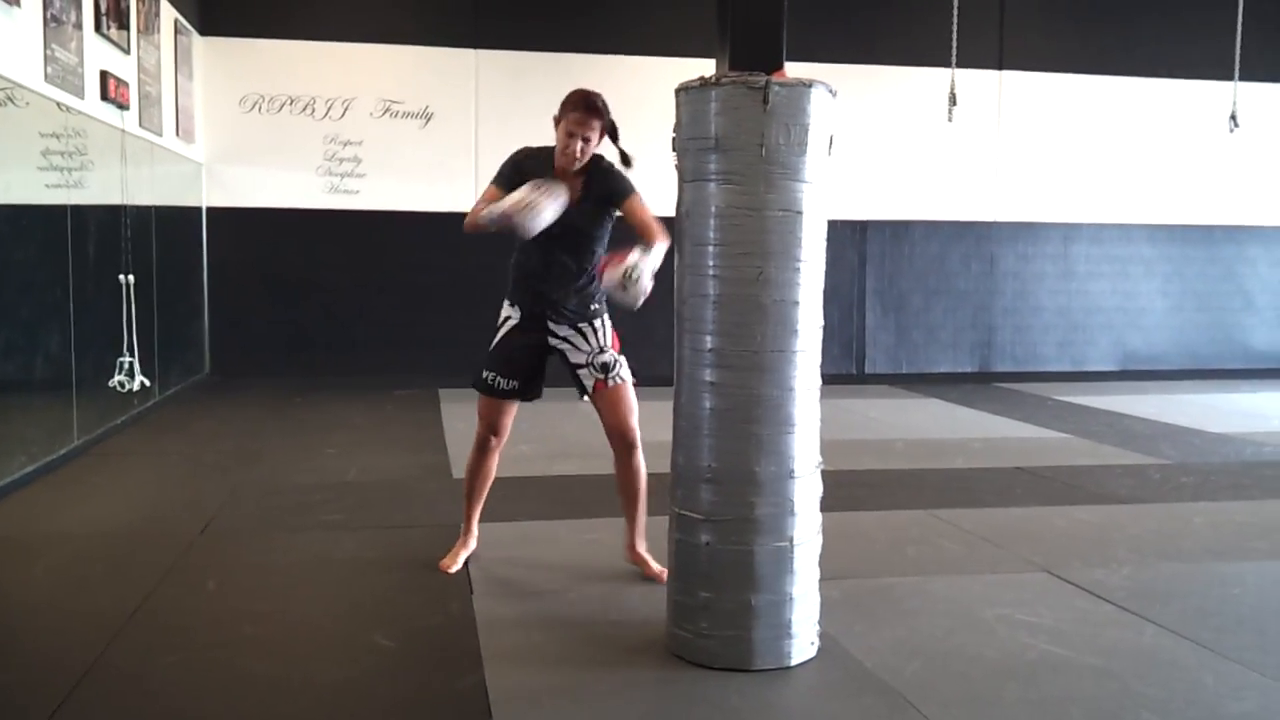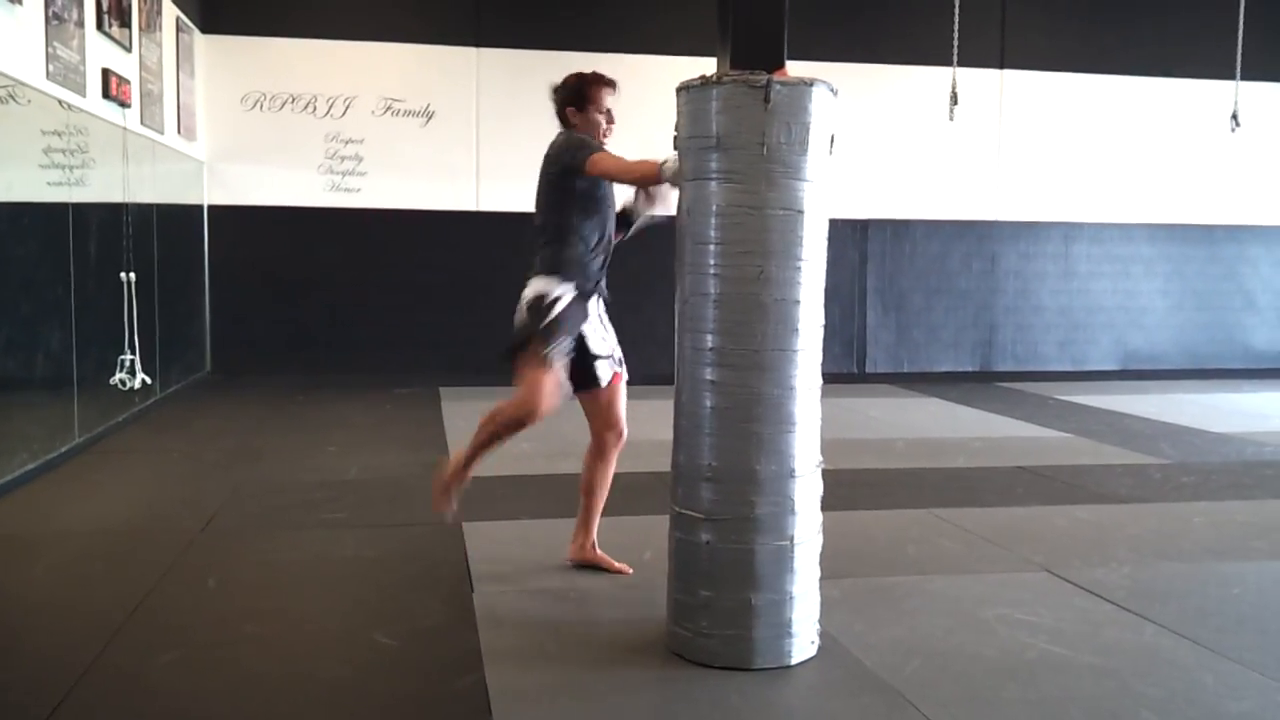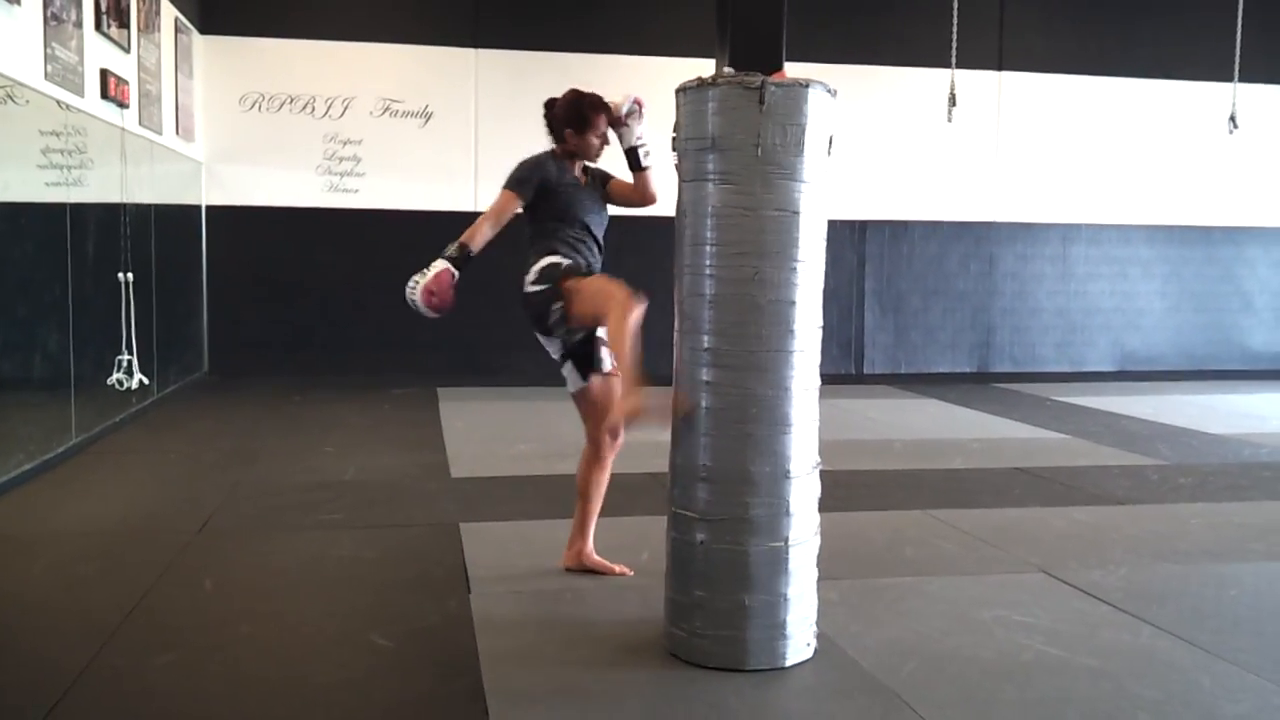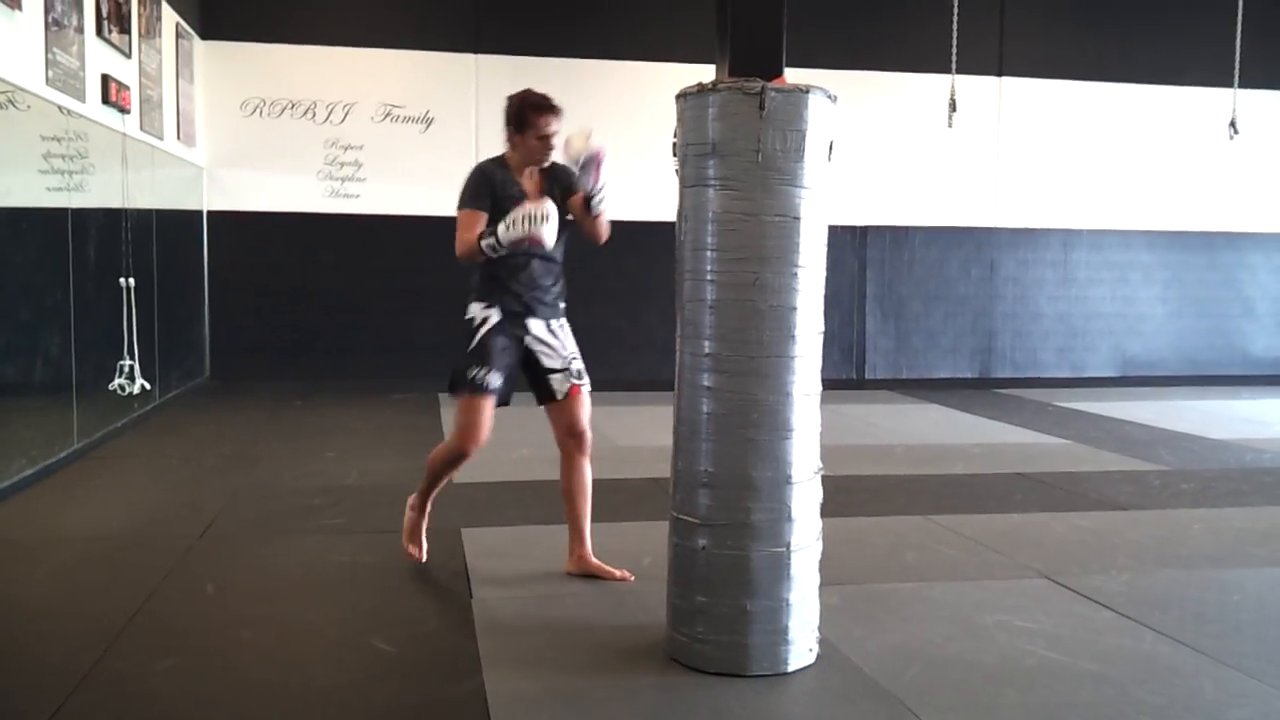
dt=0.3s
person 1, frame 1
left shoulder: (610, 181)
right shoulder: (526, 161)
left elbow: (656, 235)
right elbow: (474, 220)
right wrist: (504, 210)
left hip: (584, 321)
right hip: (525, 314)
left knee: (627, 435)
right knee: (490, 432)
left ankle: (637, 545)
right ankle: (468, 537)
person 1, frame 2
left shoulder: (594, 176)
right shoulder: (571, 147)
right elbow: (633, 173)
left wrist: (637, 212)
right wrist: (672, 171)
left hip: (586, 304)
right hip: (557, 290)
left knee: (613, 430)
right knee: (535, 404)
left ankle: (584, 543)
right ankle: (461, 464)
person 1, frame 3
left shoulder: (592, 177)
right shoulder: (541, 169)
left elbow: (646, 197)
right elbow: (491, 219)
left wrist: (633, 140)
right wrist: (451, 259)
left hip: (583, 312)
right hip: (554, 278)
left knee: (606, 434)
right knee: (627, 302)
left ankle: (580, 549)
right ankle: (629, 400)
person 1, frame 4
left shoulder: (559, 177)
right shoulder: (488, 176)
left elbow: (598, 233)
right elbow: (464, 247)
left wrist: (592, 185)
right wrist: (507, 234)
left hip: (548, 316)
right hip: (498, 311)
left knee: (577, 436)
right knee: (469, 441)
left ankle: (580, 554)
right ankle: (419, 505)
